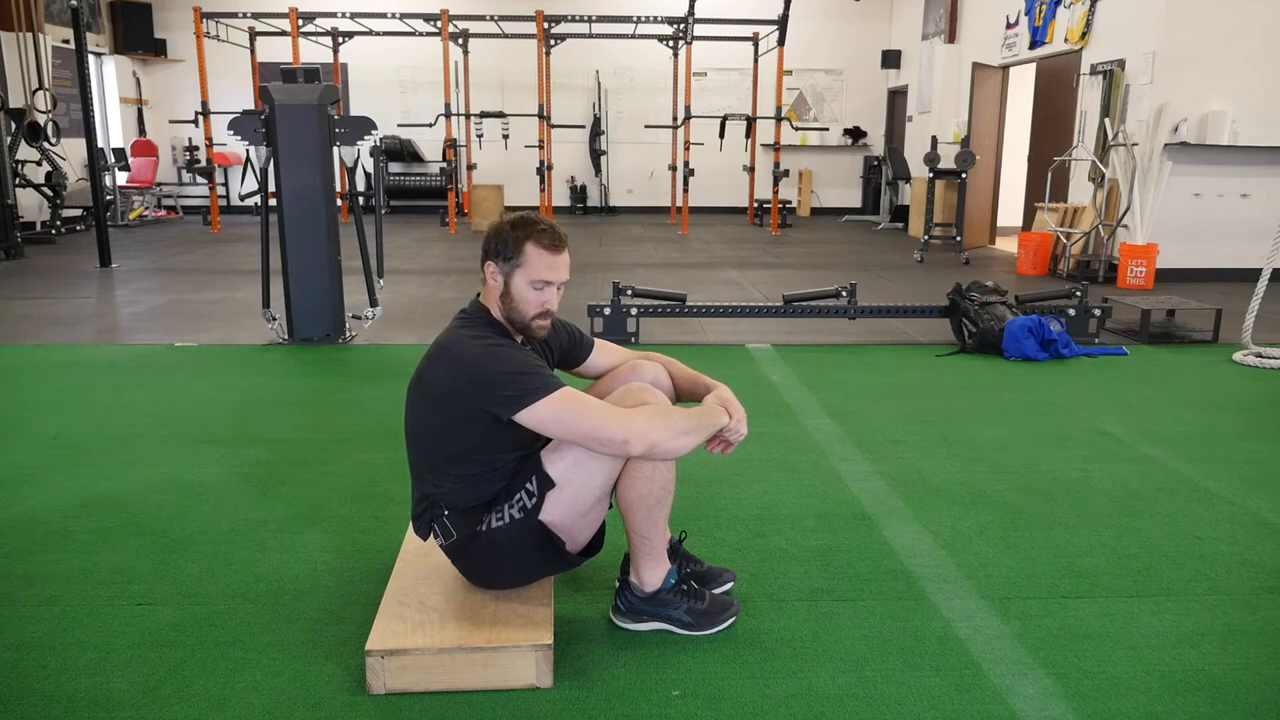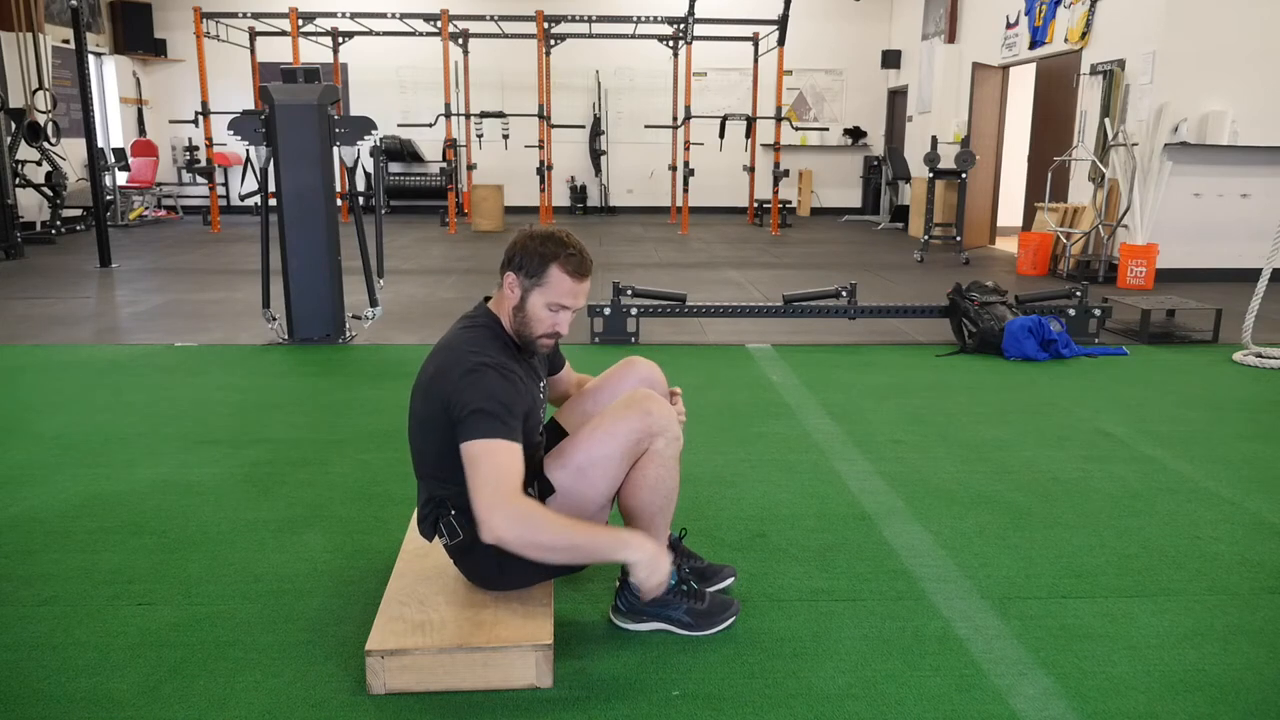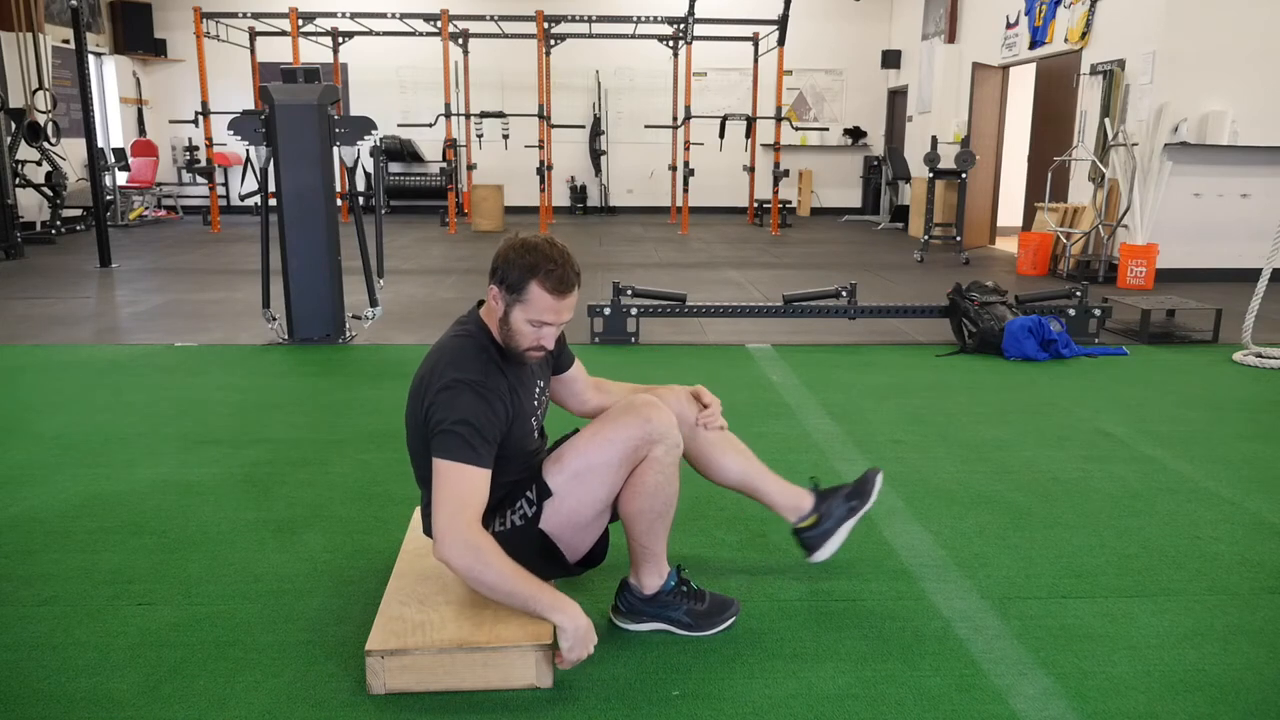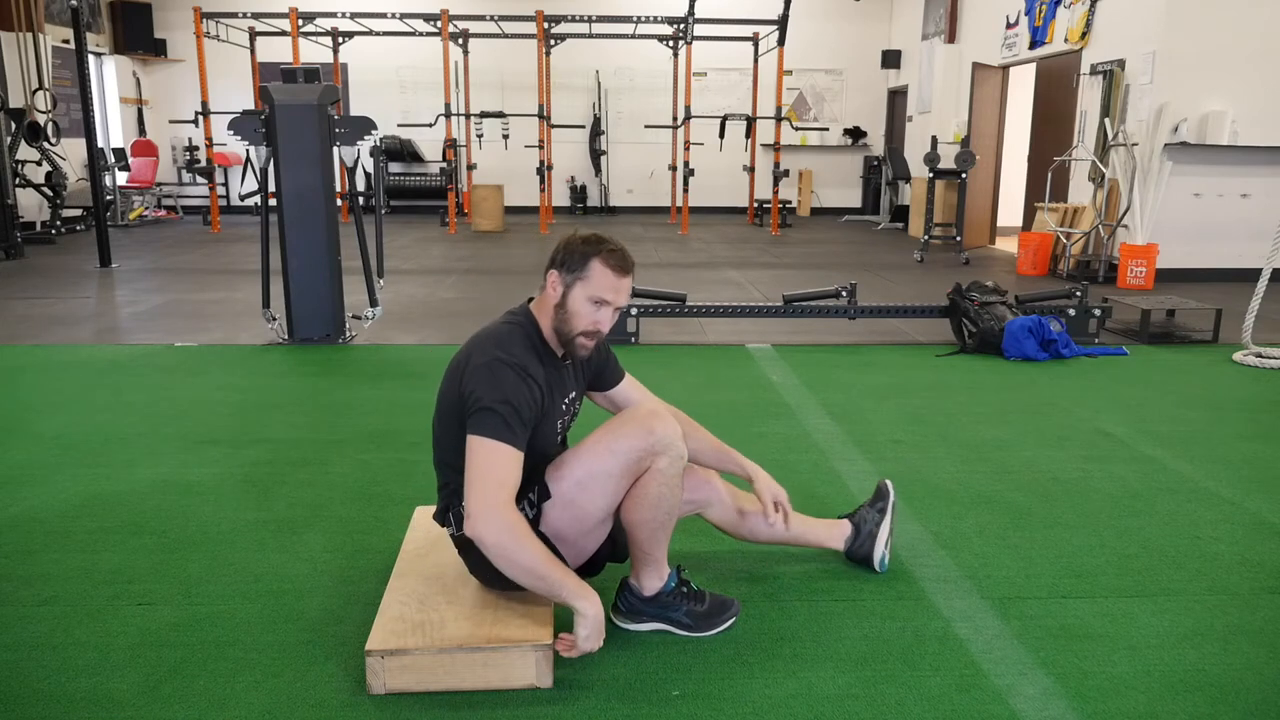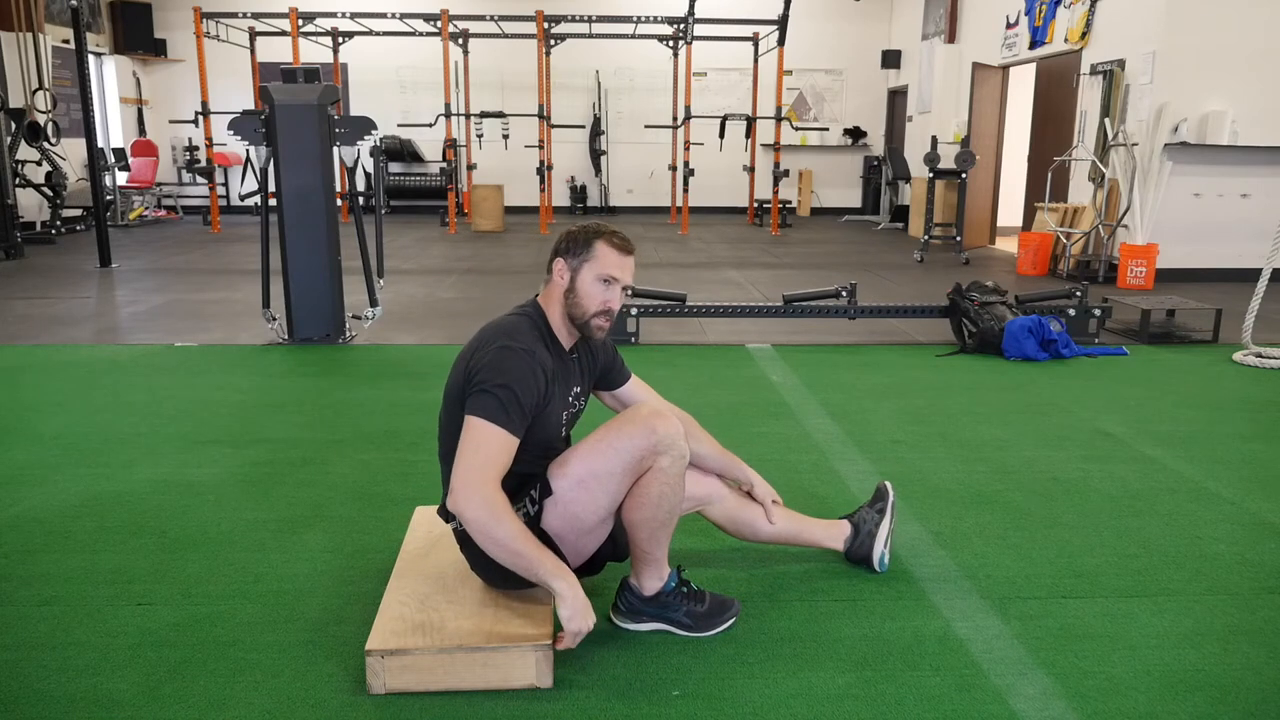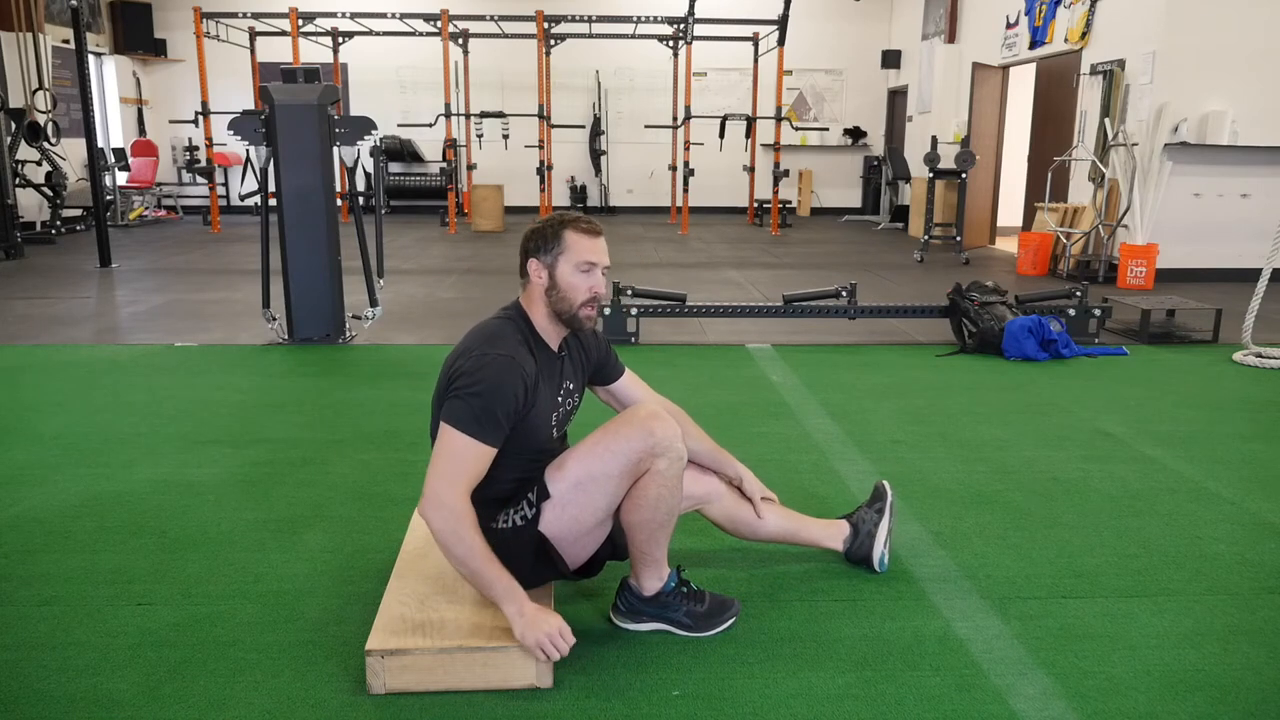
dt=0.5s
person 1, frame 1
left shoulder: (532, 324)
right shoulder: (480, 358)
left elbow: (638, 362)
right elbow: (629, 437)
left wrist: (710, 388)
right wrist: (717, 416)
left hip: (514, 485)
right hip: (487, 538)
left knee: (646, 377)
right knee: (641, 416)
left ankle: (659, 551)
right ankle: (650, 591)
person 1, frame 2
left shoulder: (526, 328)
right shoulder: (480, 372)
left elbow: (564, 387)
right elbow: (500, 522)
right wrist: (628, 545)
right hip: (491, 544)
left knee: (639, 375)
right knee: (649, 418)
left ankle: (658, 553)
right ankle: (649, 595)
person 1, frame 3
left shoulder: (530, 331)
right shoulder: (465, 385)
left elbow: (587, 393)
right elbow: (455, 543)
left wrist: (683, 396)
right wrist: (563, 611)
left hip: (529, 489)
right hip: (509, 540)
left knee: (678, 407)
right knee: (650, 421)
left ankle: (808, 514)
right ankle: (649, 594)
person 1, frame 4
left shoulder: (578, 336)
right shoulder: (505, 368)
left elbow: (657, 409)
right elbow: (486, 521)
left wrist: (750, 468)
right wrist: (584, 600)
left hip: (543, 505)
right hip: (506, 547)
left knee: (702, 485)
right knee: (654, 432)
left ankle: (847, 536)
right ankle: (650, 594)
person 1, frame 5
left shoulder: (585, 341)
right shoulder: (514, 356)
left elbow: (667, 410)
right elbow: (468, 497)
left wrist: (747, 476)
right wrist: (564, 585)
left hip: (547, 506)
right hip: (509, 539)
left knee: (704, 486)
right knee: (655, 430)
left ankle: (848, 537)
right ankle: (649, 595)
person 1, frame 6
left shoulder: (577, 337)
right shoulder: (497, 365)
left elbow: (657, 405)
right elbow: (441, 504)
left wrist: (735, 470)
right wrist: (519, 607)
left hip: (542, 505)
right hip: (509, 539)
left knee: (704, 484)
right knee: (652, 432)
left ankle: (846, 537)
right ankle: (650, 594)
